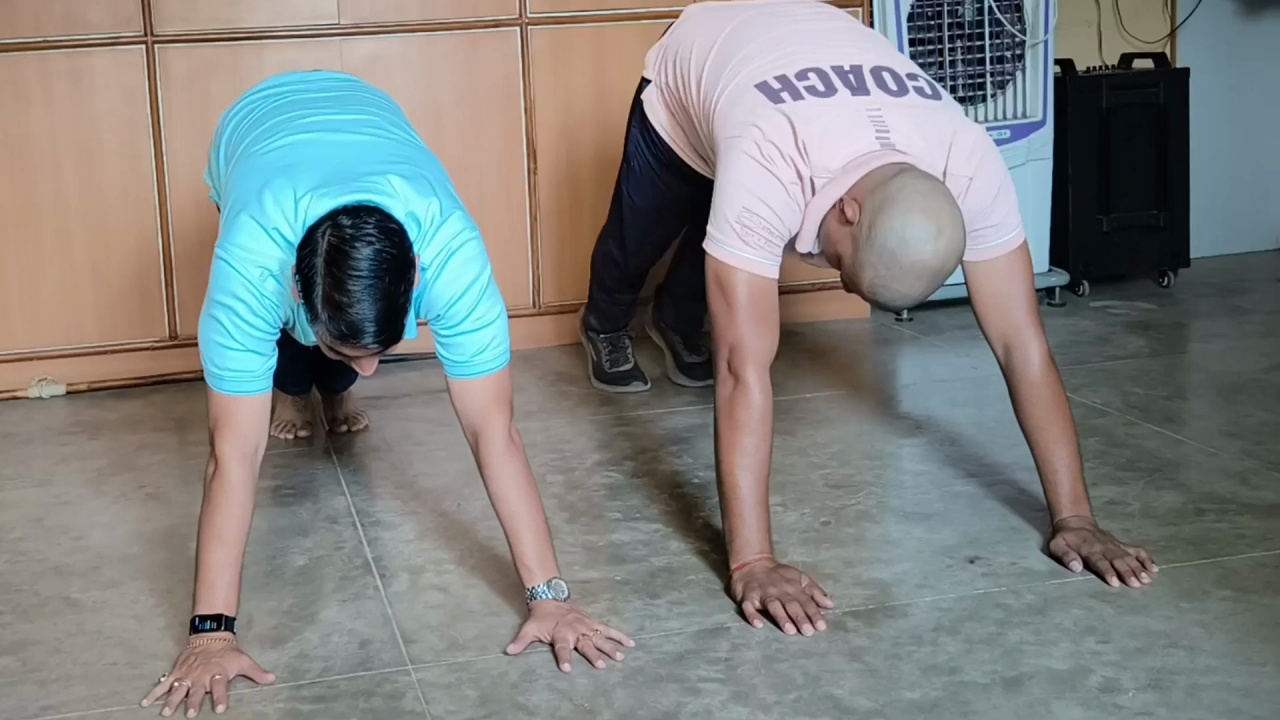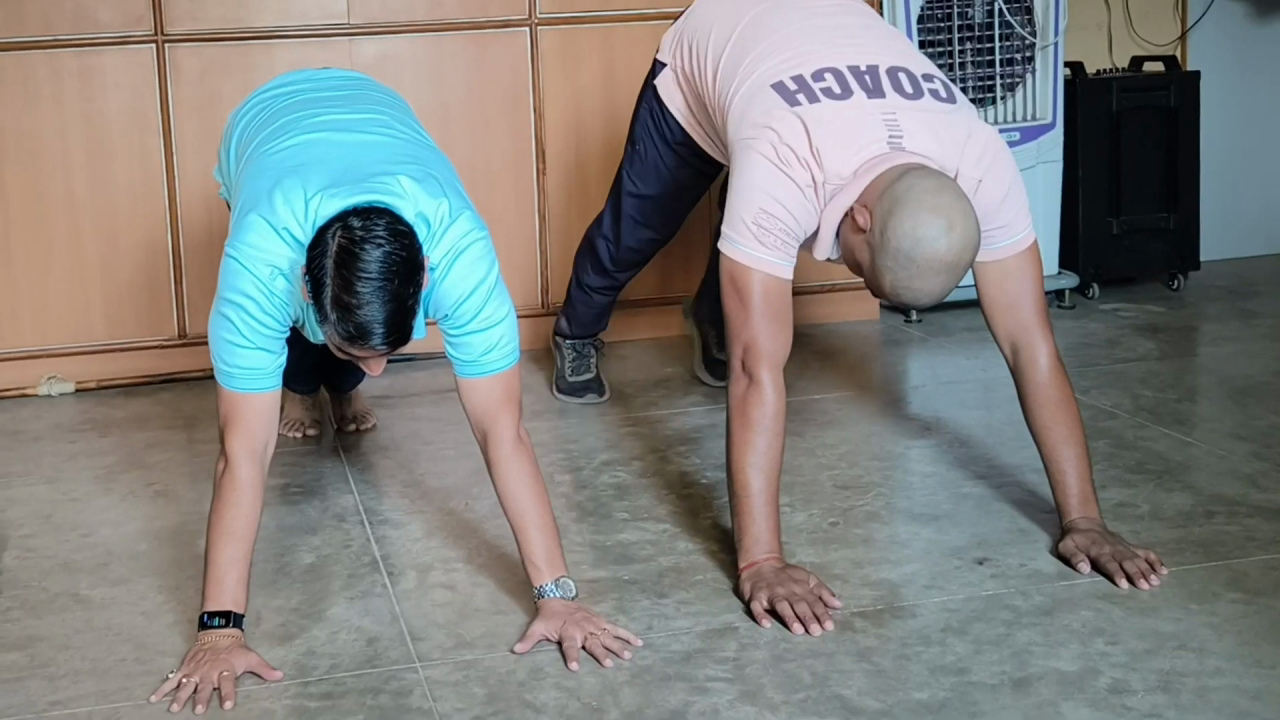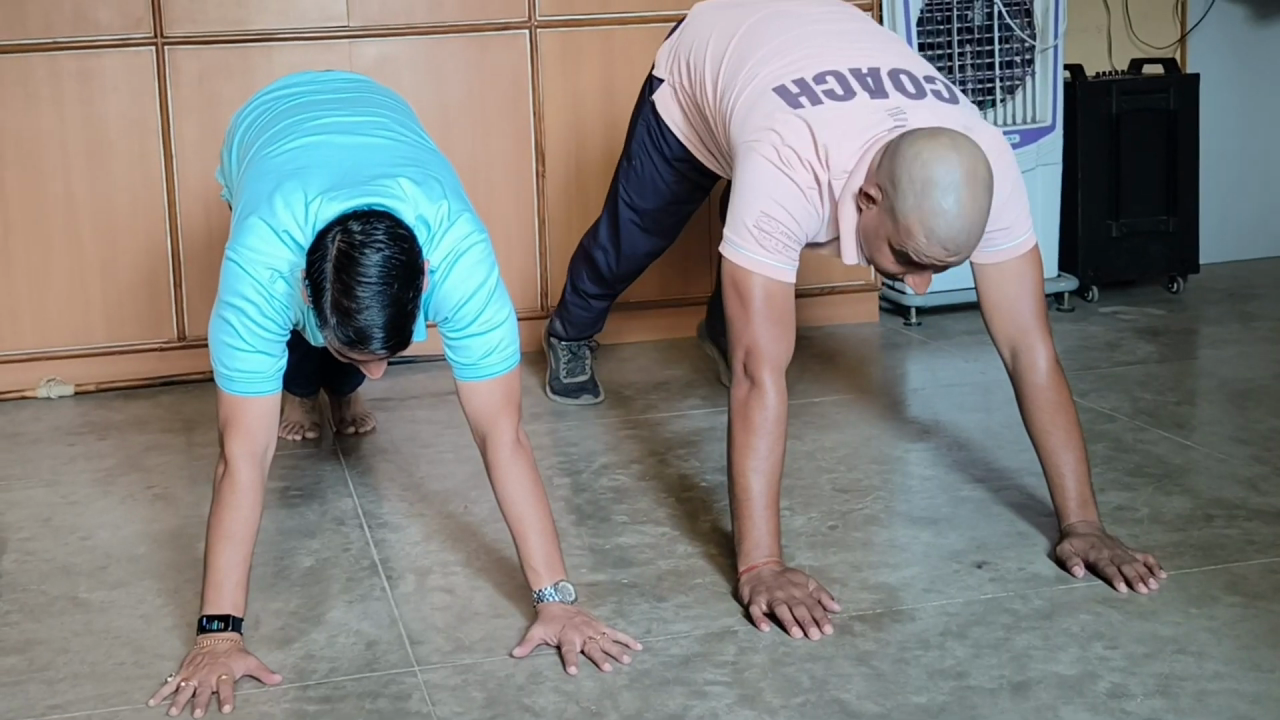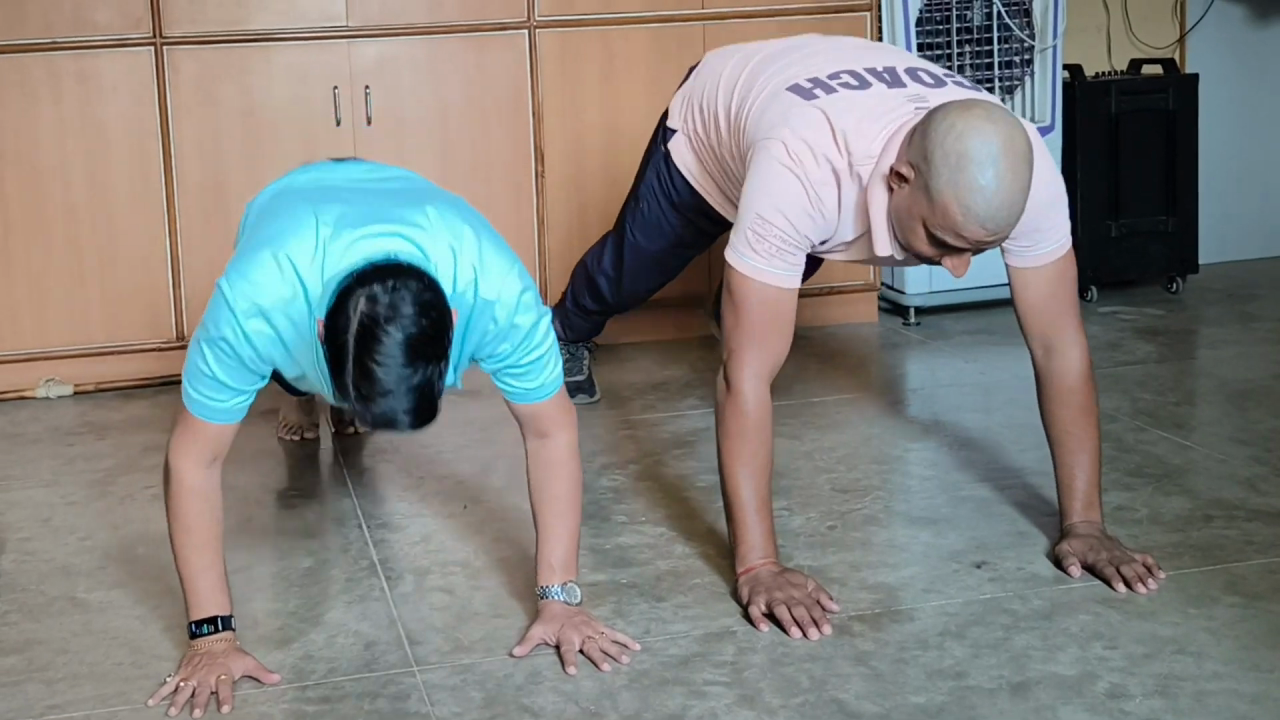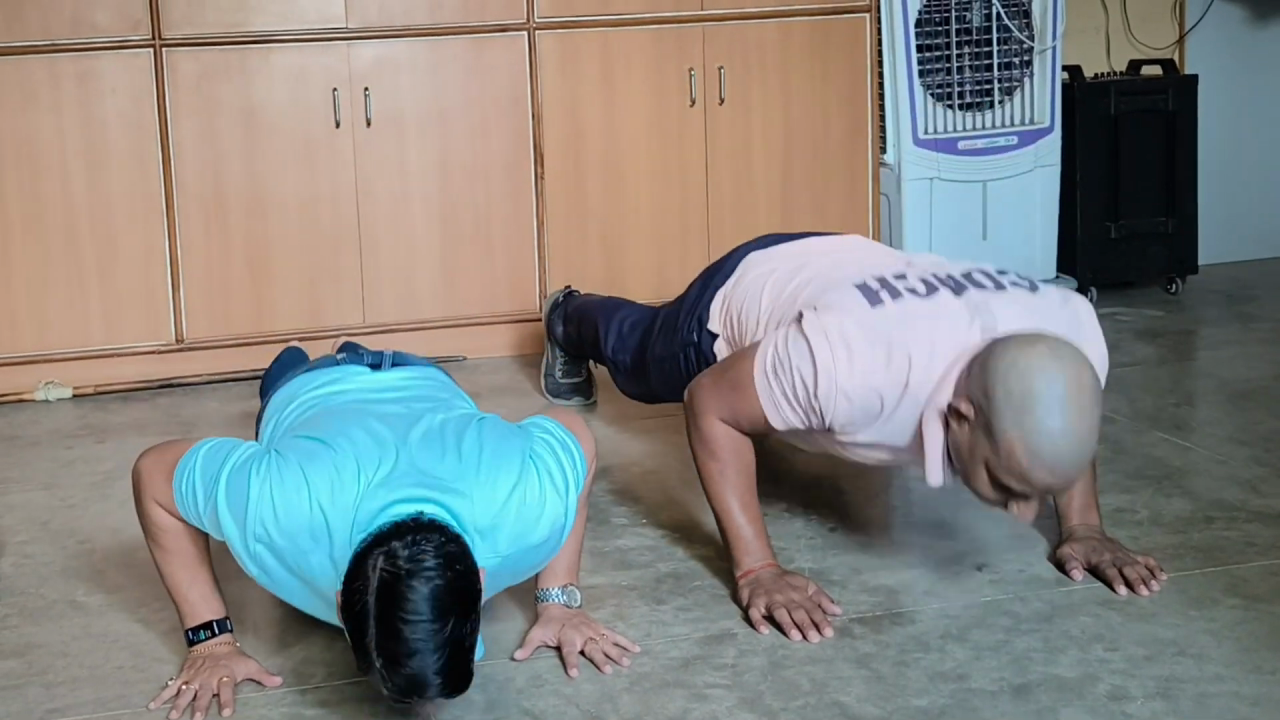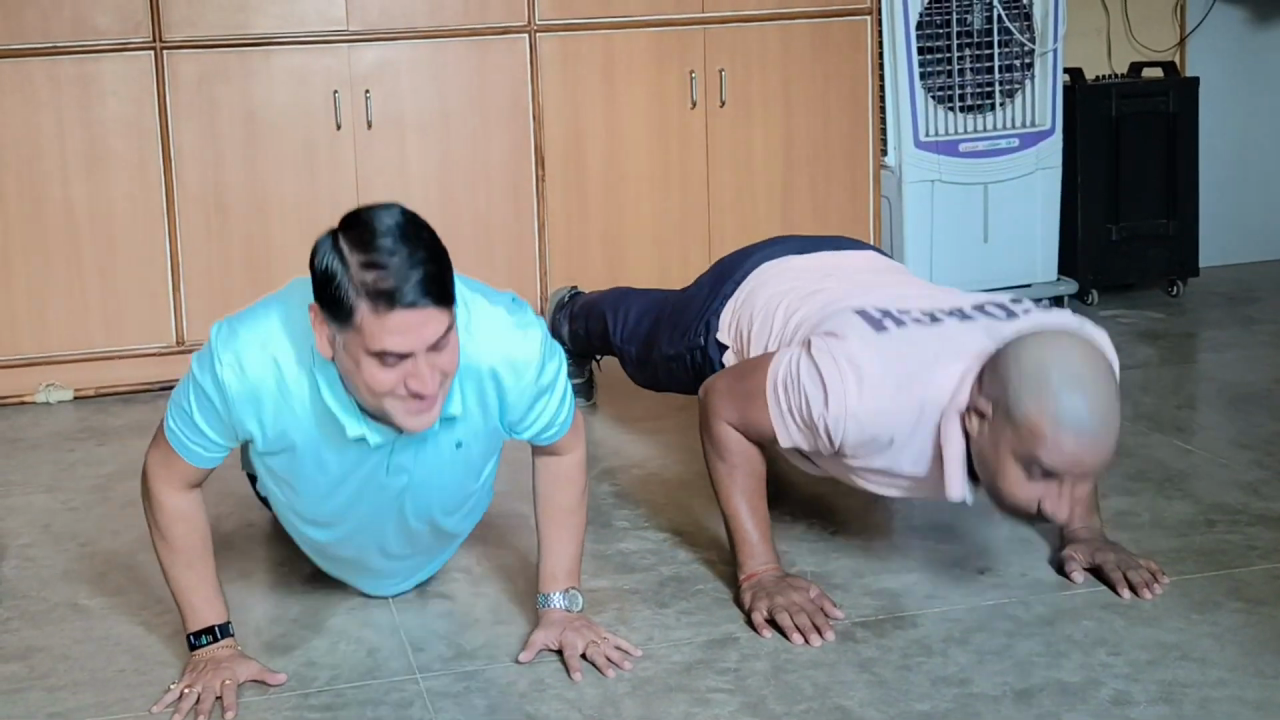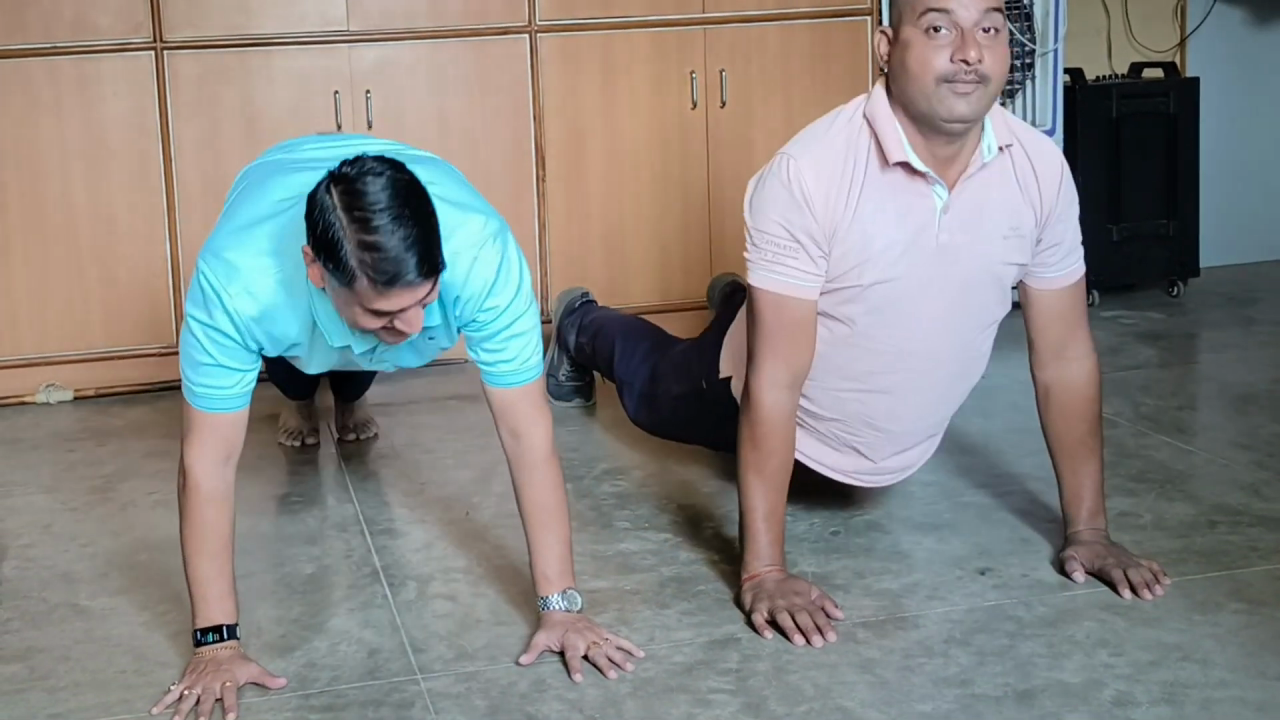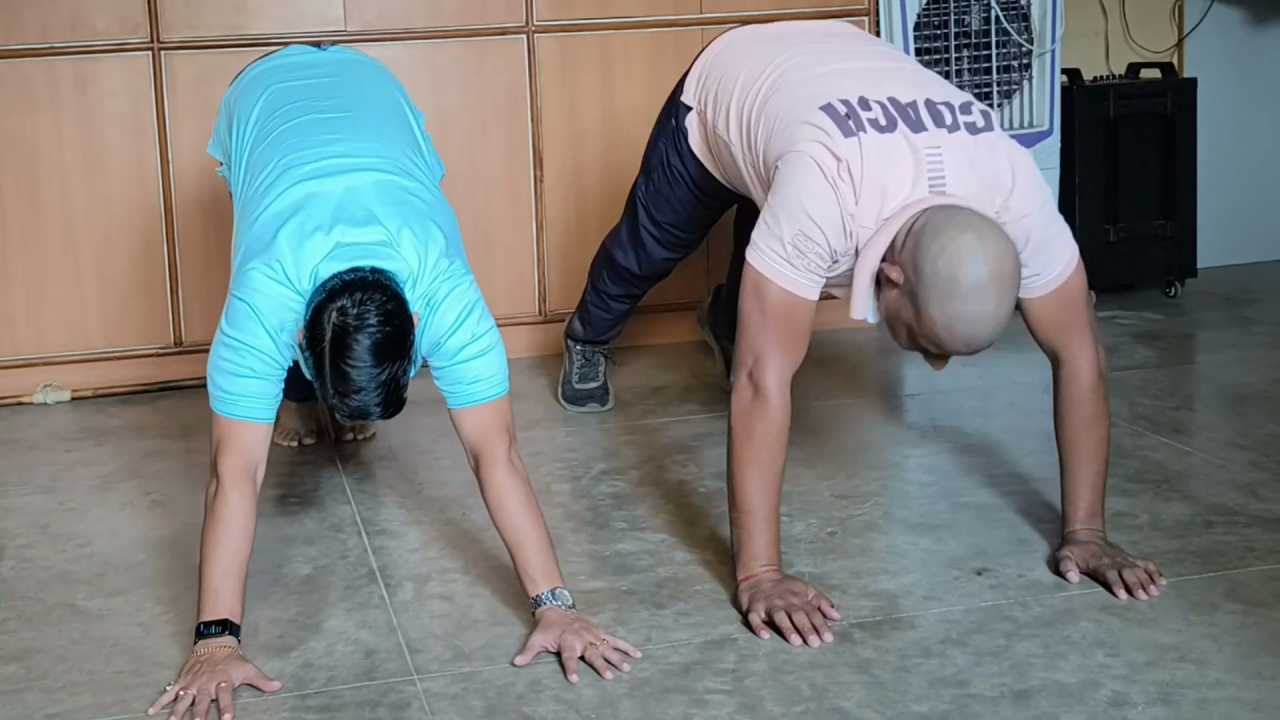
dt=0.4s
person 1, frame 1
left shoulder: (969, 165)
right shoulder: (770, 169)
left elbow: (1022, 344)
right elbow: (745, 370)
left wrist: (1074, 518)
right wrist: (753, 563)
left knee: (713, 239)
right knee: (638, 237)
left ankle: (678, 323)
right ankle: (606, 326)
person 1, frame 2
left shoulder: (981, 164)
right shoulder: (786, 172)
left elbow: (1029, 344)
right elbow: (759, 371)
left wrist: (1082, 519)
right wrist: (760, 561)
left knee: (752, 242)
right knee: (633, 229)
left ankle: (711, 323)
right ankle: (578, 332)
person 1, frame 3
left shoulder: (985, 164)
right shoulder: (790, 171)
left elbow: (1029, 349)
right elbow: (762, 375)
left wrist: (1081, 523)
right wrist: (760, 564)
left knee: (764, 262)
right knee: (629, 240)
left ankle: (723, 329)
right ankle: (570, 336)
person 1, frame 4
left shoulder: (1022, 167)
right shoulder: (805, 170)
left elbow: (1060, 345)
right elbow: (747, 376)
left wrist: (1081, 521)
right wrist: (757, 564)
right hip: (718, 111)
left knee: (779, 278)
right knee: (630, 273)
left ankle: (741, 307)
right ankle: (568, 333)
person 1, frame 5
left shoulder: (1077, 338)
right shoulder: (852, 372)
right elbow: (703, 405)
left wrist: (1082, 527)
right wrist: (755, 568)
left hip: (849, 265)
right hip: (749, 292)
right knee: (639, 357)
right ankle: (570, 320)
person 1, frame 6
left shoulder: (1086, 354)
right shoulder: (869, 394)
right elbow: (721, 408)
left wrist: (1085, 531)
right wrist: (760, 571)
right hip: (756, 297)
right knee: (652, 339)
right ankle: (575, 317)
person 1, frame 7
left shoulder: (1038, 168)
right shoulder: (809, 173)
left elbow: (1065, 358)
right elbow: (774, 386)
left wrist: (1087, 530)
right wrist: (763, 570)
right hip: (755, 390)
right knee: (655, 399)
right ankle: (580, 332)
person 1, frame 8
left shoulder: (1016, 197)
right shoulder: (825, 196)
left elbow: (1079, 358)
right elbow: (764, 382)
left wrist: (1086, 530)
right wrist: (758, 574)
left knee: (765, 264)
right knee: (647, 251)
left ankle: (725, 327)
right ankle: (588, 339)
person 2, frame 1
left shoulder: (450, 252)
right shoulder: (252, 262)
left elbow: (492, 430)
right elbow: (234, 454)
left wrist: (548, 595)
right wrist: (212, 630)
left knee: (340, 364)
right knee: (290, 365)
left ankle: (333, 391)
right ankle: (290, 388)
person 2, frame 2
left shoulder: (459, 253)
right shoulder: (263, 260)
left elbow: (502, 431)
right elbow: (245, 453)
left wrist: (556, 593)
right wrist: (220, 628)
left knee: (350, 360)
right knee: (299, 361)
left ankle: (341, 390)
right ankle: (298, 388)
person 2, frame 3
left shoulder: (459, 253)
right shoulder: (262, 262)
left elbow: (501, 432)
right elbow: (244, 455)
left wrist: (555, 598)
right wrist: (219, 631)
left knee: (348, 366)
right knee: (299, 363)
left ankle: (341, 393)
right ankle: (298, 390)
person 2, frame 4
left shoulder: (492, 287)
right shoulder: (261, 301)
left elbow: (550, 428)
right elbow: (193, 459)
left wrist: (560, 593)
right wrist: (211, 630)
right hip: (289, 201)
left ankle: (309, 387)
right ankle: (296, 396)
person 2, frame 5
left shoulder: (526, 511)
right shoulder: (279, 521)
left elbow: (575, 431)
right elbow: (150, 475)
left wrist: (559, 598)
right wrist: (210, 636)
left hip: (428, 396)
right hip: (312, 409)
left ankle: (356, 365)
right ankle: (296, 370)
person 2, frame 6
left shoulder: (511, 344)
right shoulder: (247, 361)
left elbow: (565, 447)
right elbow: (169, 483)
left wrist: (560, 603)
right wrist: (210, 639)
person 2, frame 7
left shoulder: (479, 248)
right shoulder: (236, 272)
left elbow: (528, 436)
right elbow: (208, 465)
left wrist: (560, 606)
right wrist: (216, 642)
left ankle: (349, 397)
right ankle: (299, 403)
person 2, frame 8
left shoulder: (444, 295)
right shoulder: (269, 303)
left elbow: (495, 456)
right elbow: (236, 475)
left wrist: (554, 604)
right wrist: (217, 638)
left ankle: (303, 390)
right ankle: (297, 399)
